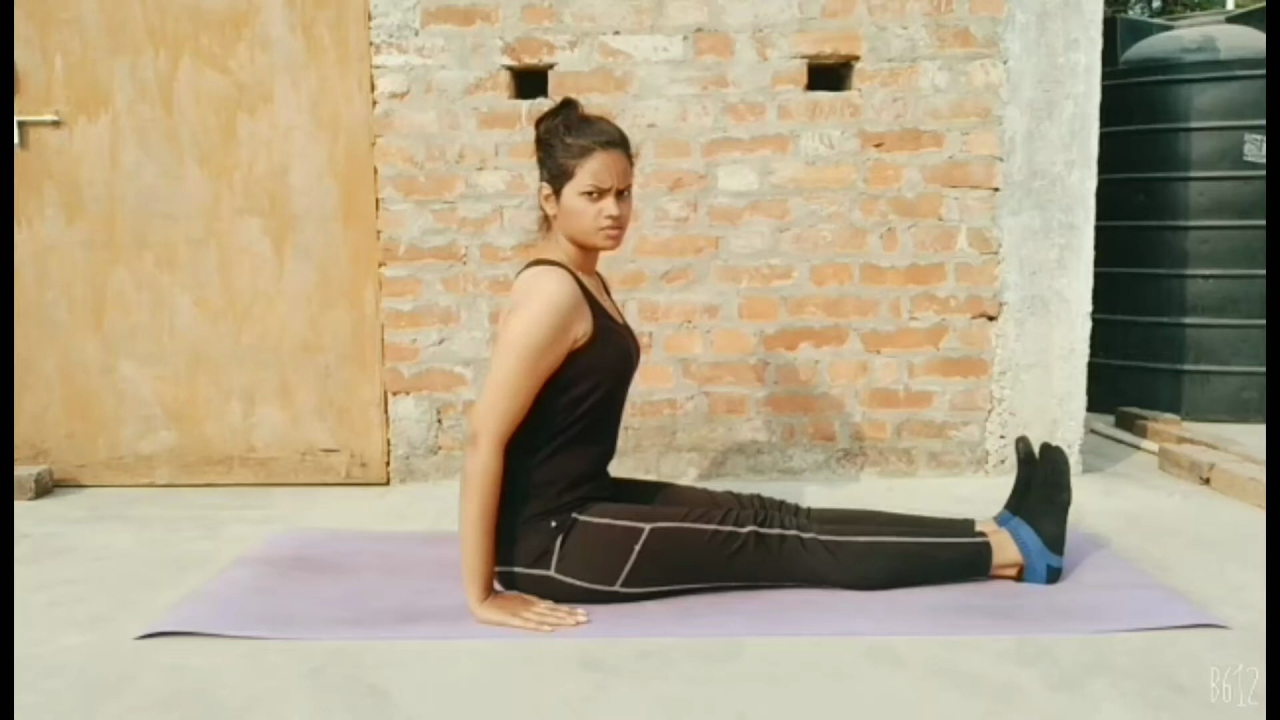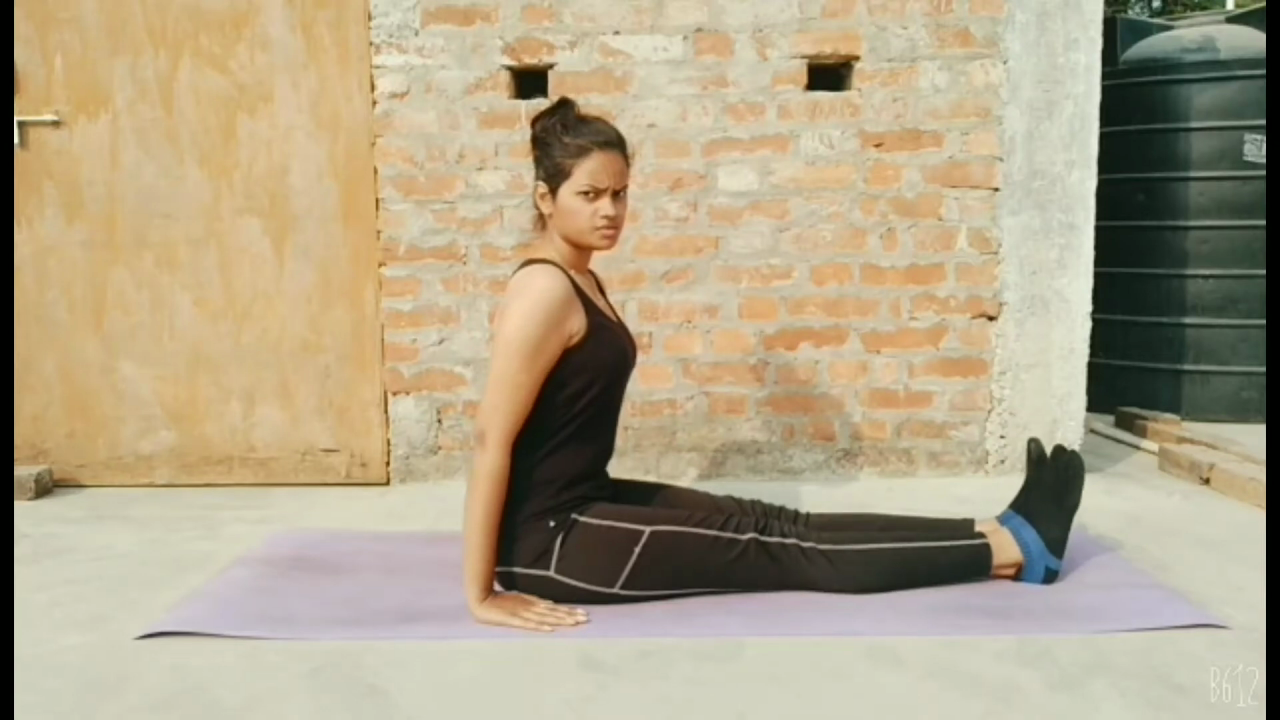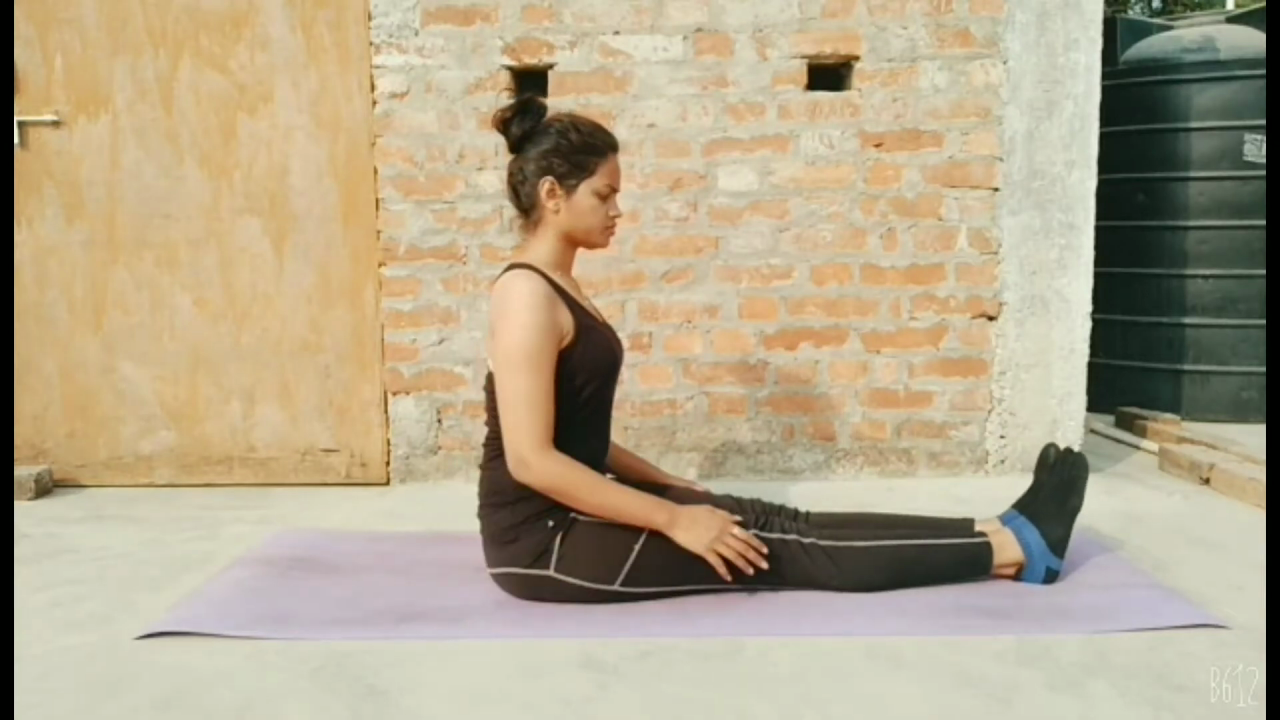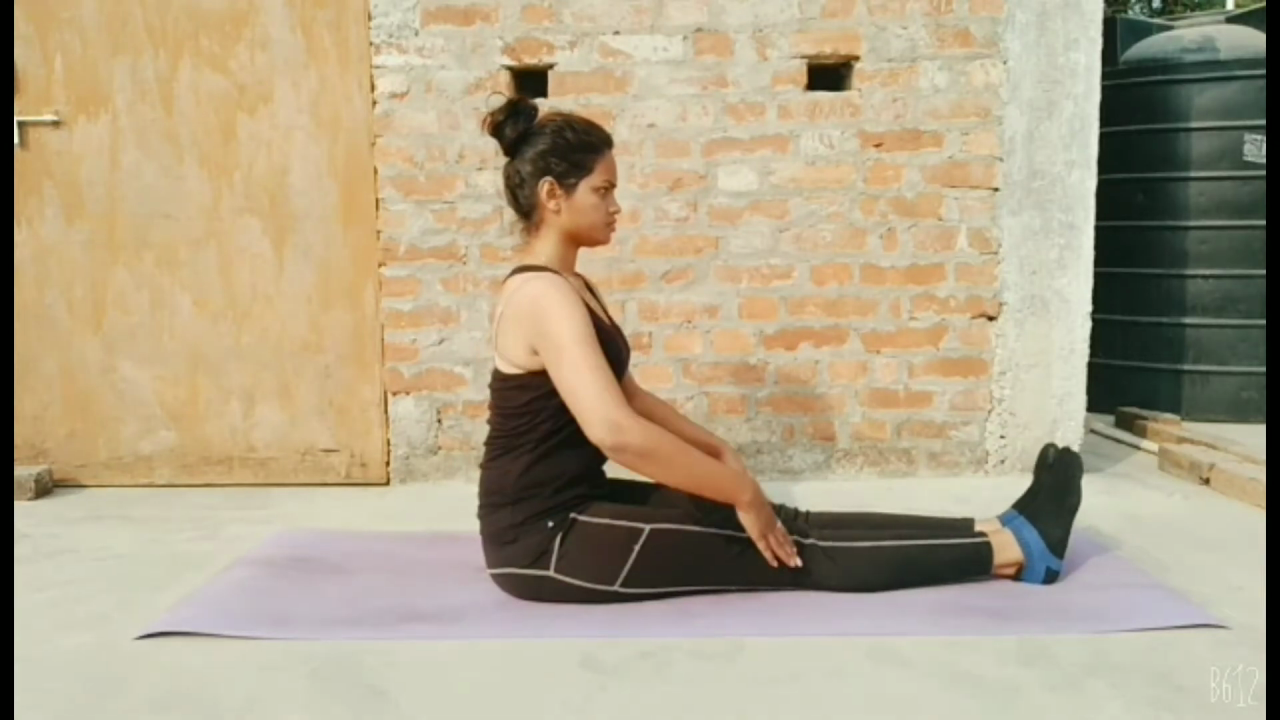
dt=1s
person 1, frame 1
left shoulder: (584, 281)
right shoulder: (551, 293)
right elbow: (484, 438)
right wrist: (481, 594)
left hip: (582, 506)
right hip: (552, 540)
left knee: (768, 519)
right knee: (770, 539)
left ankle: (1003, 537)
right ankle: (1015, 549)
person 1, frame 2
left shoulder: (579, 282)
right shoulder: (544, 291)
right elbow: (490, 439)
right wrist: (483, 593)
left hip: (579, 506)
right hip: (548, 540)
left knee: (773, 524)
right knee: (771, 546)
left ankle: (1001, 535)
right ankle: (1014, 549)
person 1, frame 3
left shoulder: (555, 286)
right shoulder: (527, 296)
right elbow: (532, 460)
left wrist: (666, 487)
right wrist: (672, 520)
left hip: (570, 519)
right hip: (542, 540)
left knee: (770, 522)
right knee: (779, 544)
left ankle: (1001, 535)
right ankle: (1012, 549)
person 1, frame 4
left shoulder: (569, 288)
right shoulder: (543, 298)
left elbow: (628, 400)
right elbow: (617, 433)
left wrist: (715, 451)
right wrist: (742, 491)
left hip: (573, 510)
right hip: (542, 540)
left knee: (773, 525)
right knee: (763, 542)
left ankle: (996, 536)
right ankle: (1011, 549)
